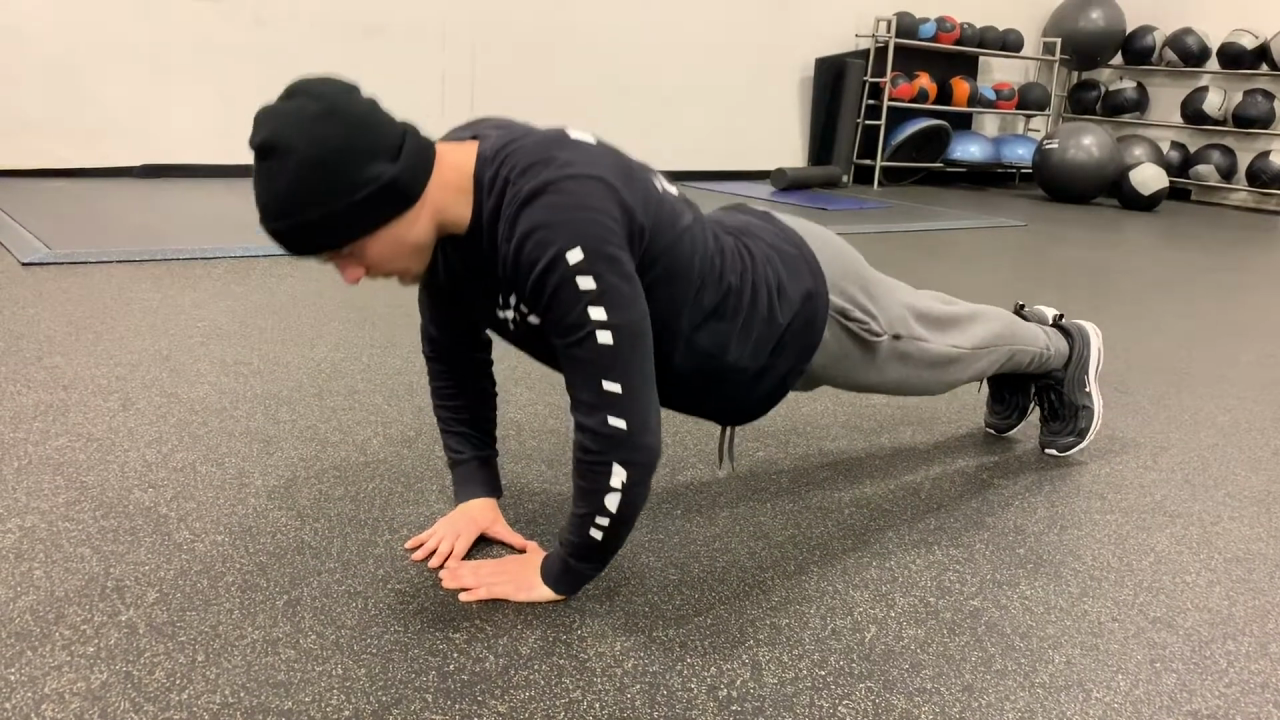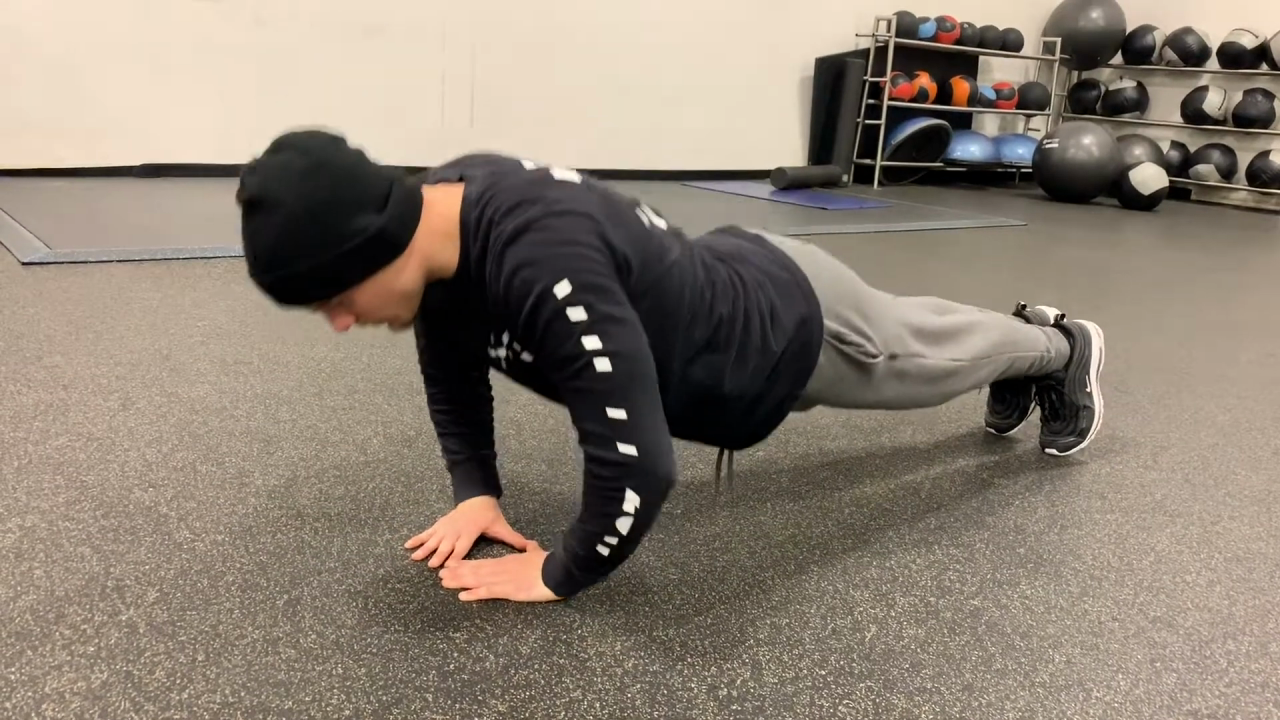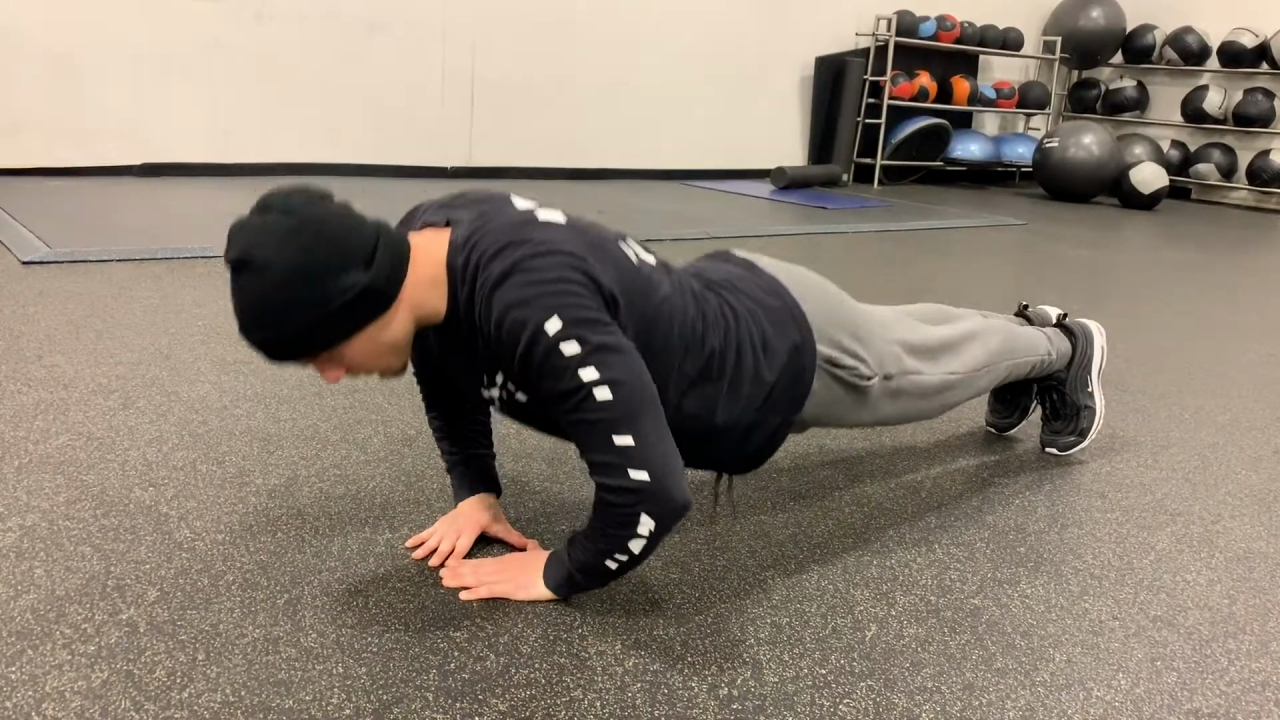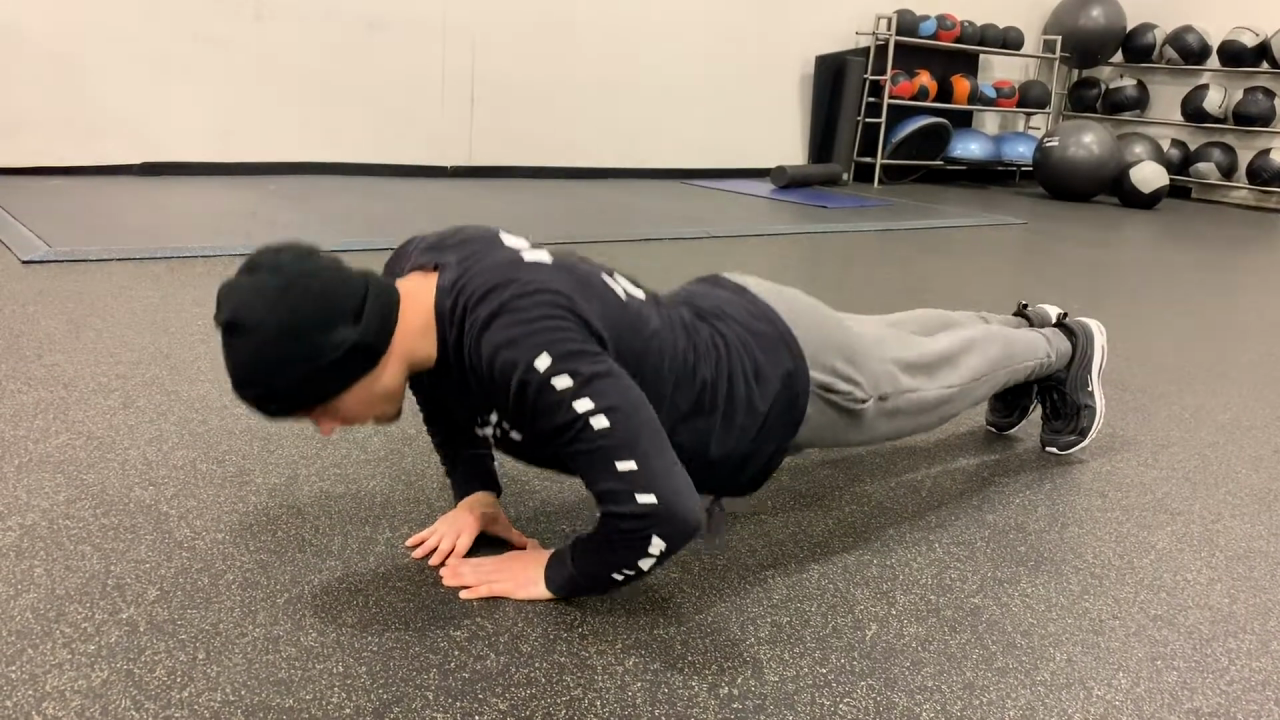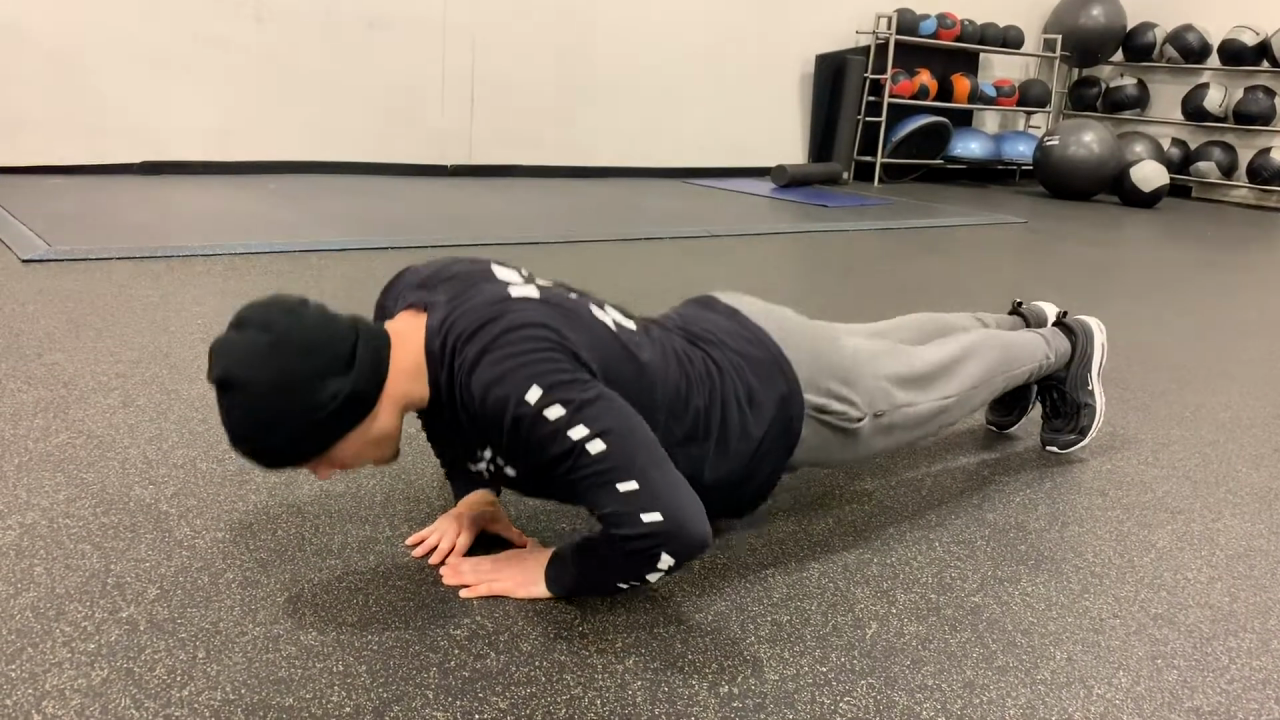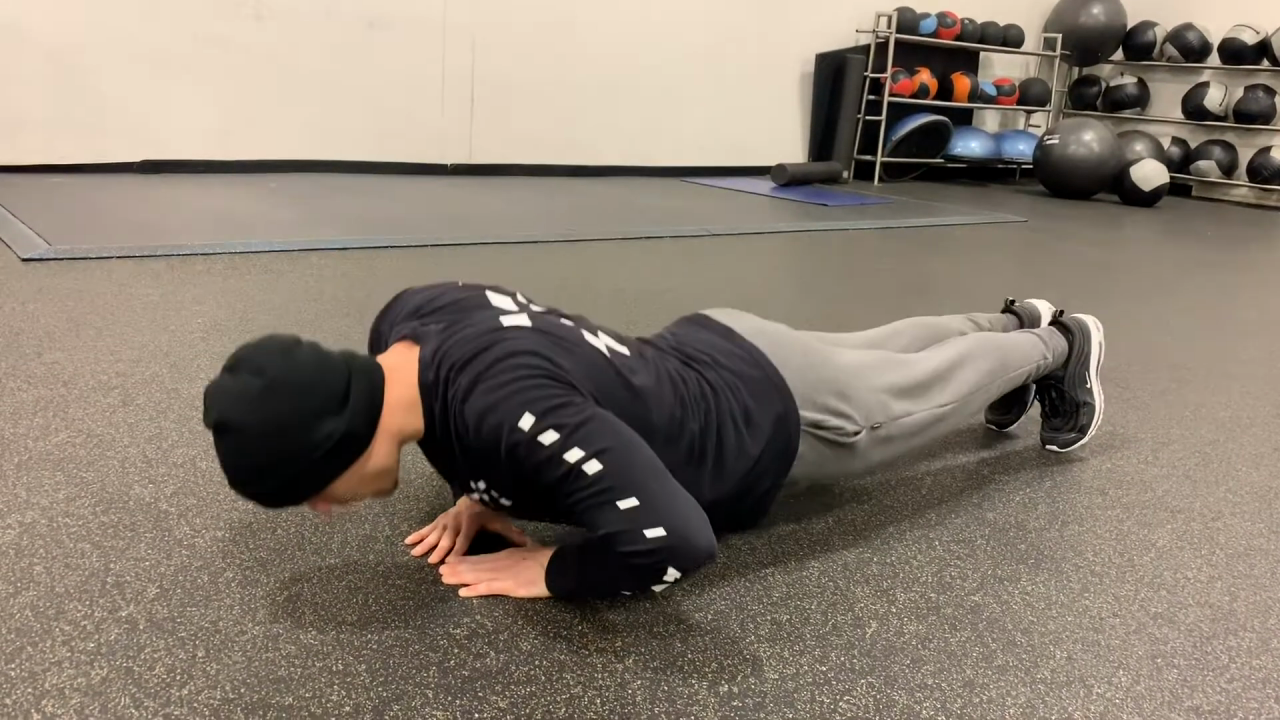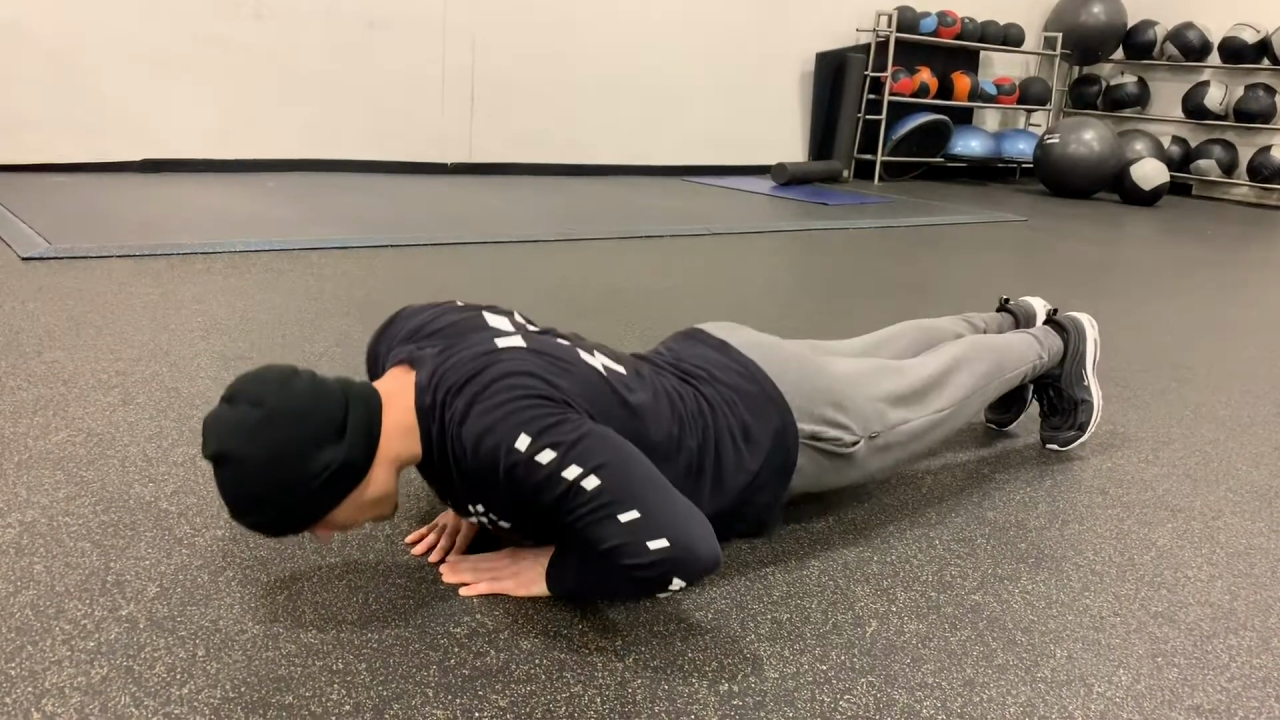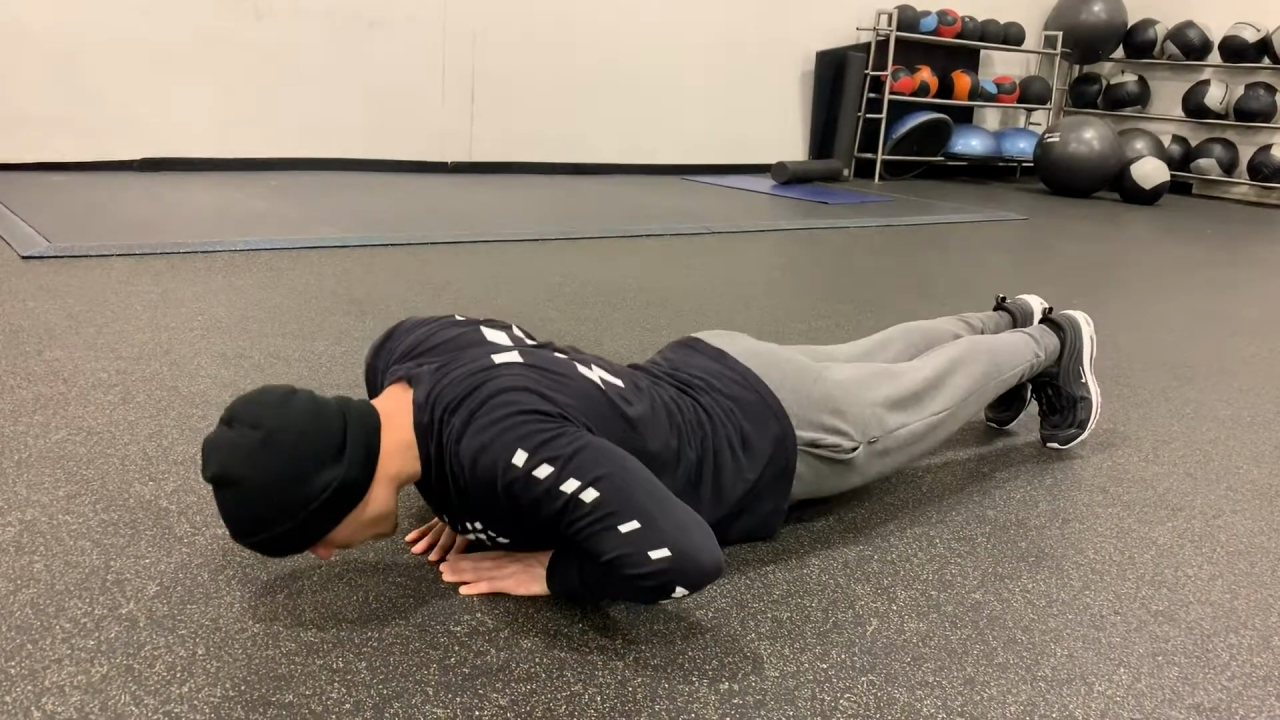
dt=0.1s
person 1, frame 1
left shoulder: (559, 224)
right shoulder: (444, 192)
left elbow: (624, 433)
right elbow: (454, 347)
left wrist: (558, 573)
right wrist: (477, 490)
left hip: (797, 306)
right hip: (734, 266)
left knee: (940, 347)
right knee: (936, 340)
left ankle: (1058, 349)
right ankle: (1021, 326)
person 1, frame 2
left shoulder: (546, 261)
right shoulder: (432, 223)
left elbow: (638, 460)
right elbow: (453, 368)
left wrist: (560, 576)
right wrist: (476, 493)
left hip: (794, 327)
right hip: (729, 287)
left knee: (937, 357)
right knee: (932, 342)
left ankle: (1059, 350)
right ankle: (1025, 322)
person 1, frame 3
left shoulder: (535, 305)
right shoulder: (419, 244)
left elbow: (653, 488)
right elbow: (450, 365)
left wrist: (556, 572)
right wrist: (475, 491)
left hip: (785, 353)
right hip: (721, 302)
left knee: (931, 368)
right knee: (900, 331)
left ankle: (1060, 347)
right ankle: (1022, 327)
person 1, frame 4
left shoulder: (524, 343)
right shoulder: (410, 282)
left elbow: (664, 509)
right elbow: (448, 388)
left wrist: (555, 575)
right wrist: (475, 493)
left hip: (781, 377)
right hip: (715, 322)
left knee: (929, 381)
right knee: (892, 340)
left ankle: (1059, 349)
right ankle: (1019, 324)
person 1, frame 5
left shoulder: (517, 383)
right shoulder: (403, 308)
left elbow: (671, 525)
left wrist: (552, 573)
right wrist: (478, 487)
left hip: (776, 398)
right hip: (711, 339)
left knee: (925, 381)
right knee: (889, 346)
left ankle: (1060, 348)
right ankle: (1015, 326)
person 1, frame 6
left shoulder: (509, 407)
right shoulder: (399, 332)
left elbow: (675, 538)
left wrist: (549, 572)
right wrist: (475, 493)
left hip: (772, 412)
right hip: (705, 354)
left knee: (921, 388)
right knee: (888, 355)
left ankle: (1057, 349)
right ankle: (1011, 324)
person 1, frame 7
left shoulder: (504, 432)
right shoulder: (397, 347)
left elbow: (682, 545)
left wrist: (549, 567)
right wrist: (480, 501)
left hip: (770, 428)
right hip: (703, 367)
left knee: (915, 397)
right knee: (873, 359)
left ankle: (1053, 345)
right ankle: (1005, 323)
person 1, frame 8
left shoulder: (501, 445)
right shoulder: (397, 361)
left elbow: (684, 554)
left wrist: (548, 569)
right wrist: (478, 506)
left hip: (768, 433)
right hip: (700, 375)
left knee: (911, 397)
right knee: (872, 364)
left ankle: (1050, 343)
right ankle: (1004, 322)
